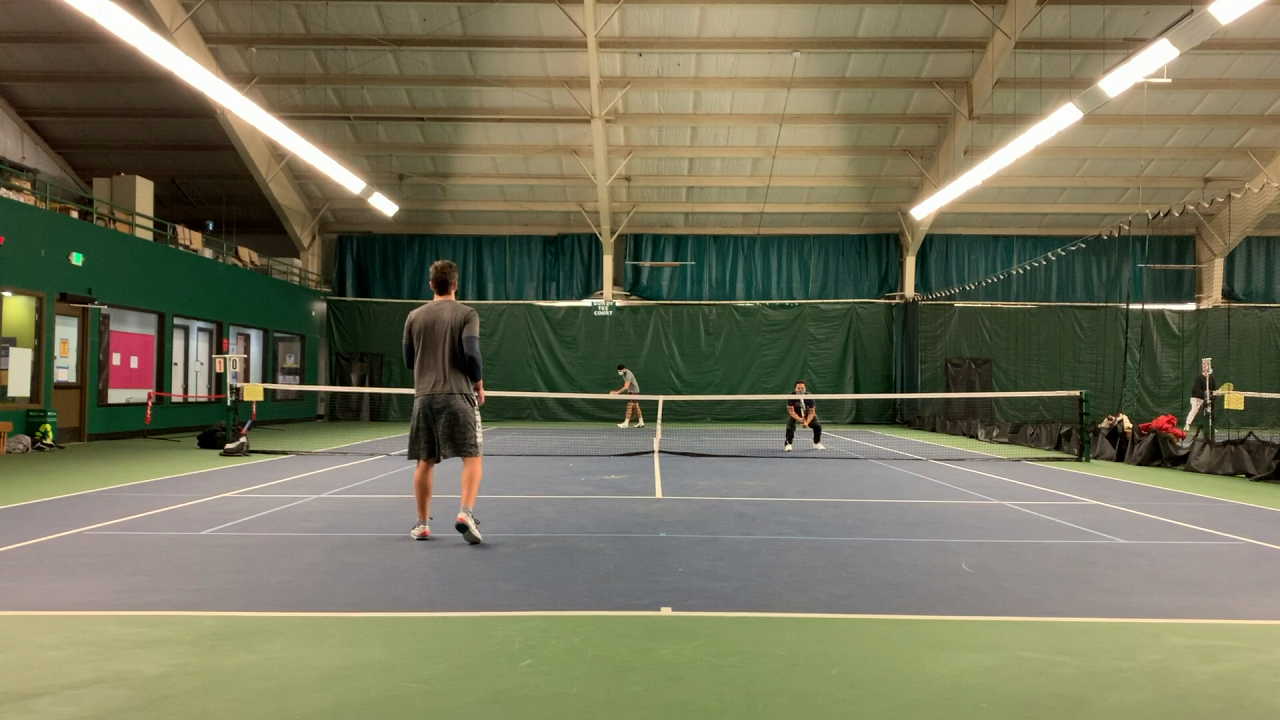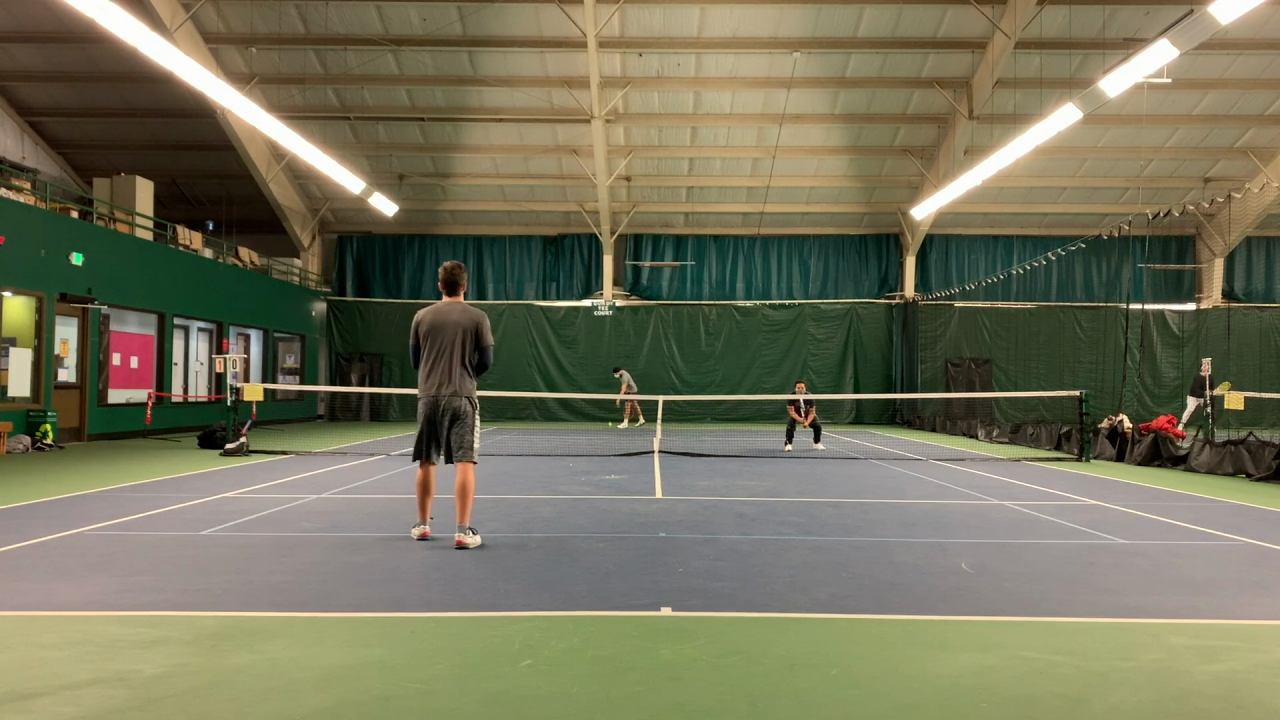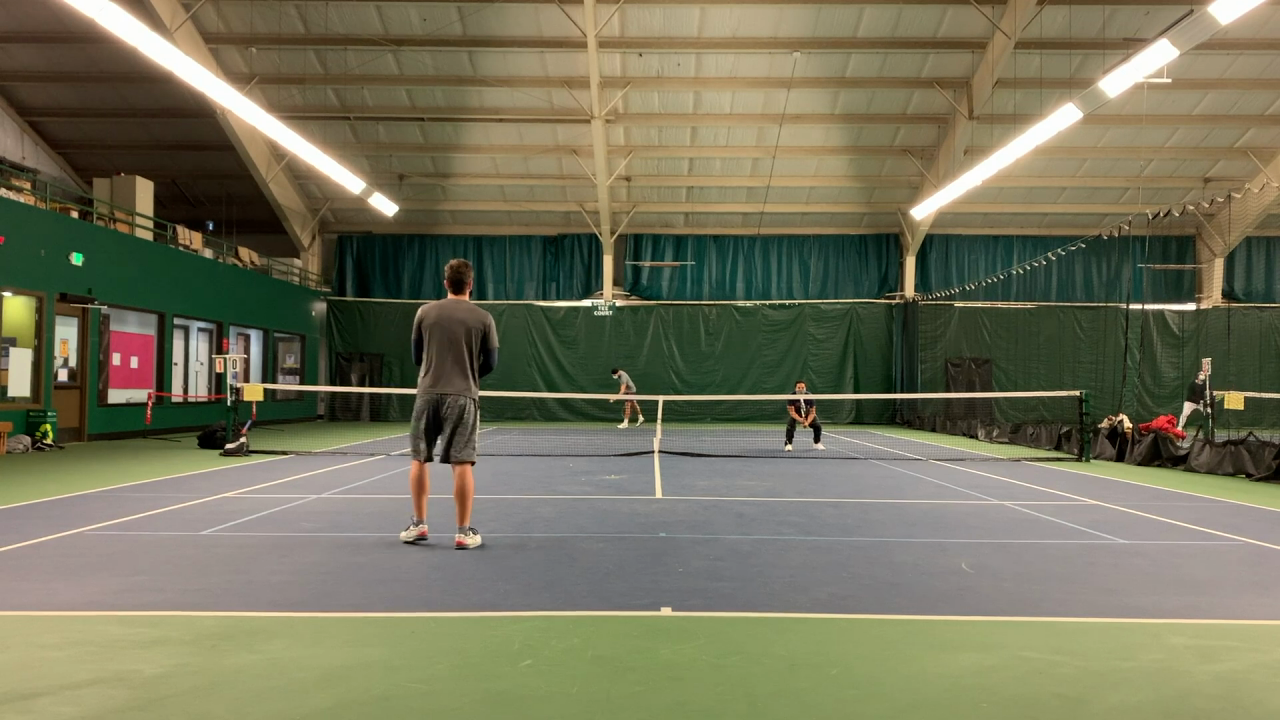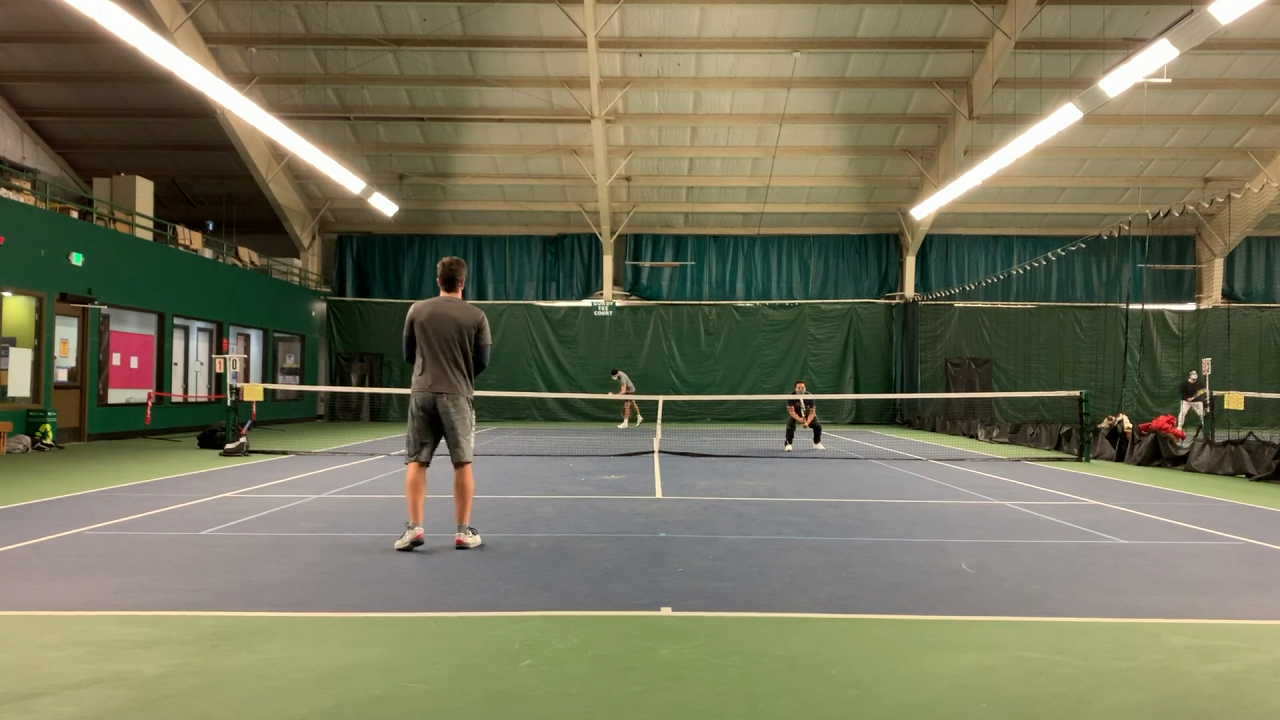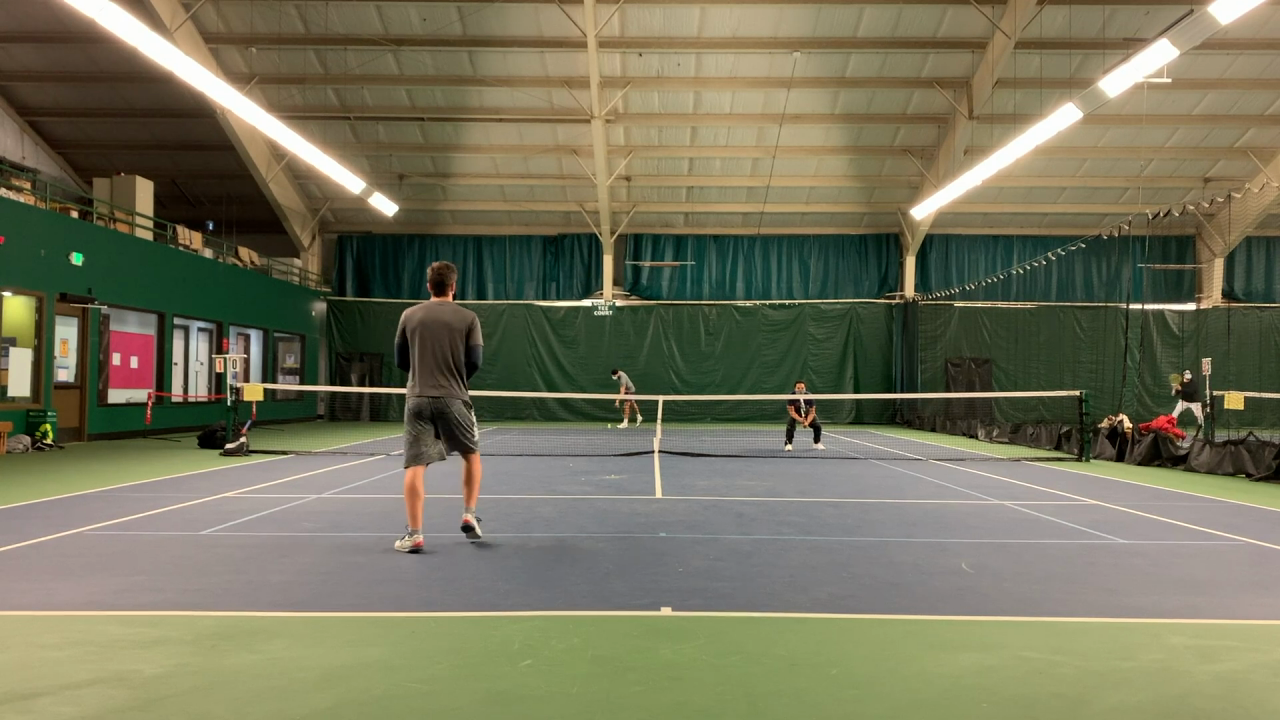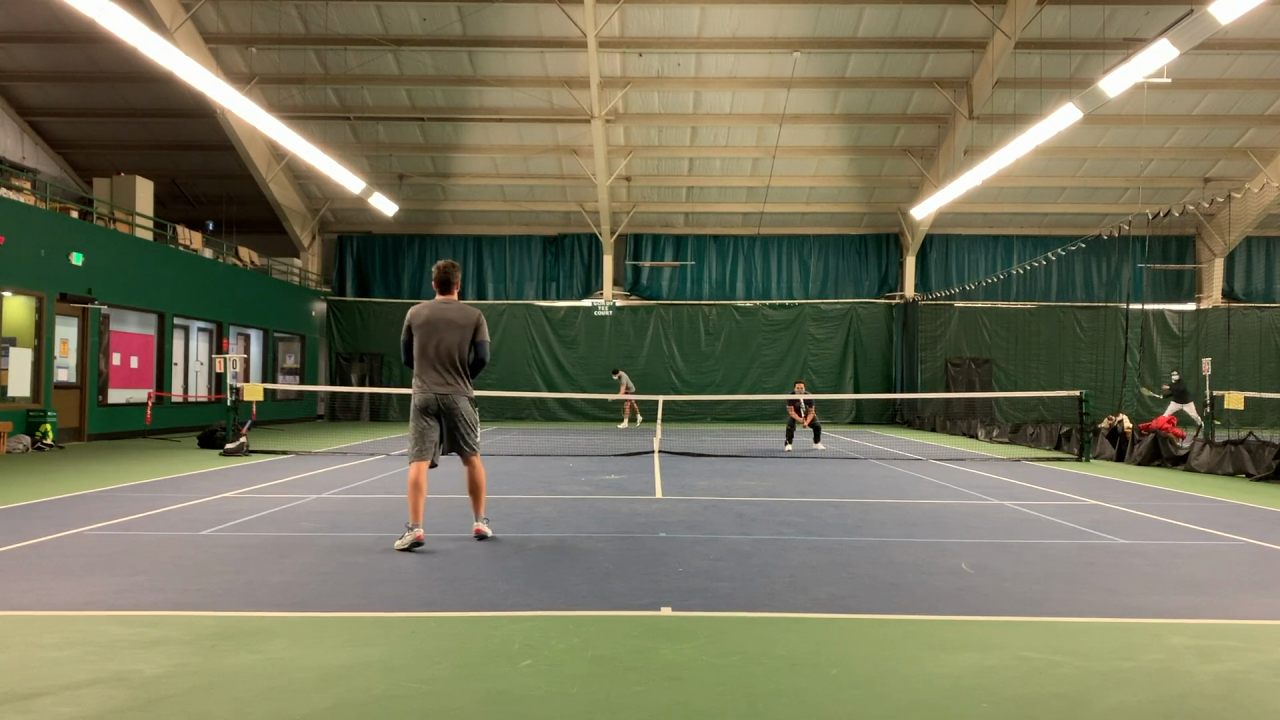
dt=0.2s
person 1, frame 1
left shoulder: (414, 316)
right shoulder: (467, 313)
left elbow: (408, 360)
right elbow: (471, 354)
right wrist: (478, 381)
left hip: (425, 396)
right hip: (458, 395)
left knee: (425, 462)
right knee: (472, 457)
left ankle: (422, 524)
right ankle: (466, 513)
person 1, frame 2
left shoulder: (422, 316)
right shoulder: (478, 317)
left elbow: (415, 359)
right elbow: (486, 361)
left hip: (428, 397)
right hip: (461, 398)
left knee: (426, 463)
right knee: (464, 463)
left ankle: (422, 524)
right ankle: (463, 531)
person 1, frame 3
left shoulder: (425, 312)
right shoulder: (483, 318)
left elbow: (416, 355)
right elbow: (490, 362)
left hip: (428, 394)
right hip: (462, 396)
left knee: (419, 460)
right knee: (462, 464)
left ankle: (419, 523)
right ankle: (464, 532)
person 1, frame 4
left shoulder: (417, 310)
right shoulder: (476, 316)
left elbow: (408, 353)
right elbow: (482, 361)
left hip: (423, 394)
right hip: (457, 396)
left knee: (416, 462)
right knee: (462, 464)
left ankle: (415, 528)
right ankle: (463, 531)
person 1, frame 5
left shoulder: (409, 316)
right shoulder: (468, 318)
left elbow: (400, 360)
right elbow: (475, 361)
left hip: (418, 399)
right hip: (453, 399)
left knee: (415, 466)
right knee: (471, 455)
left ankle: (414, 533)
right ankle: (469, 514)
person 1, frame 6
left shoulder: (415, 314)
right shoulder: (474, 316)
left elbow: (406, 357)
right elbow: (481, 358)
left hip: (424, 396)
right hip: (458, 396)
left knee: (419, 462)
right knee: (472, 458)
left ankle: (415, 527)
right ankle: (480, 521)
